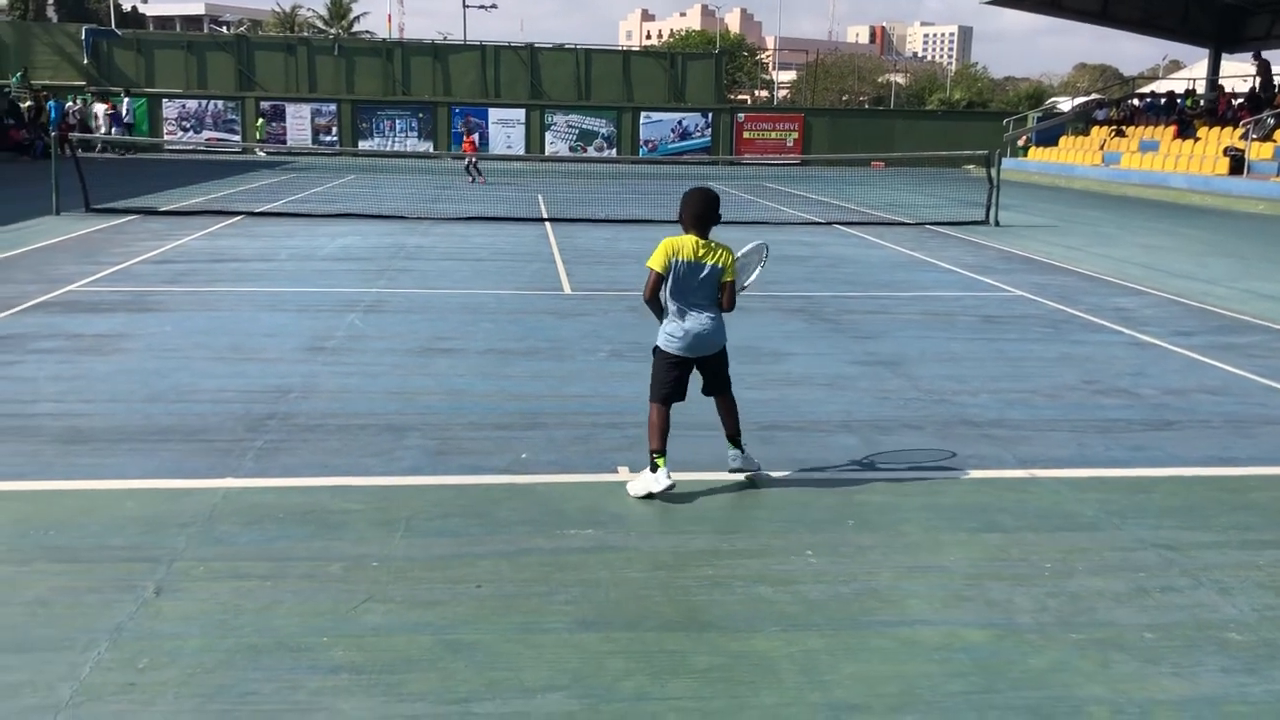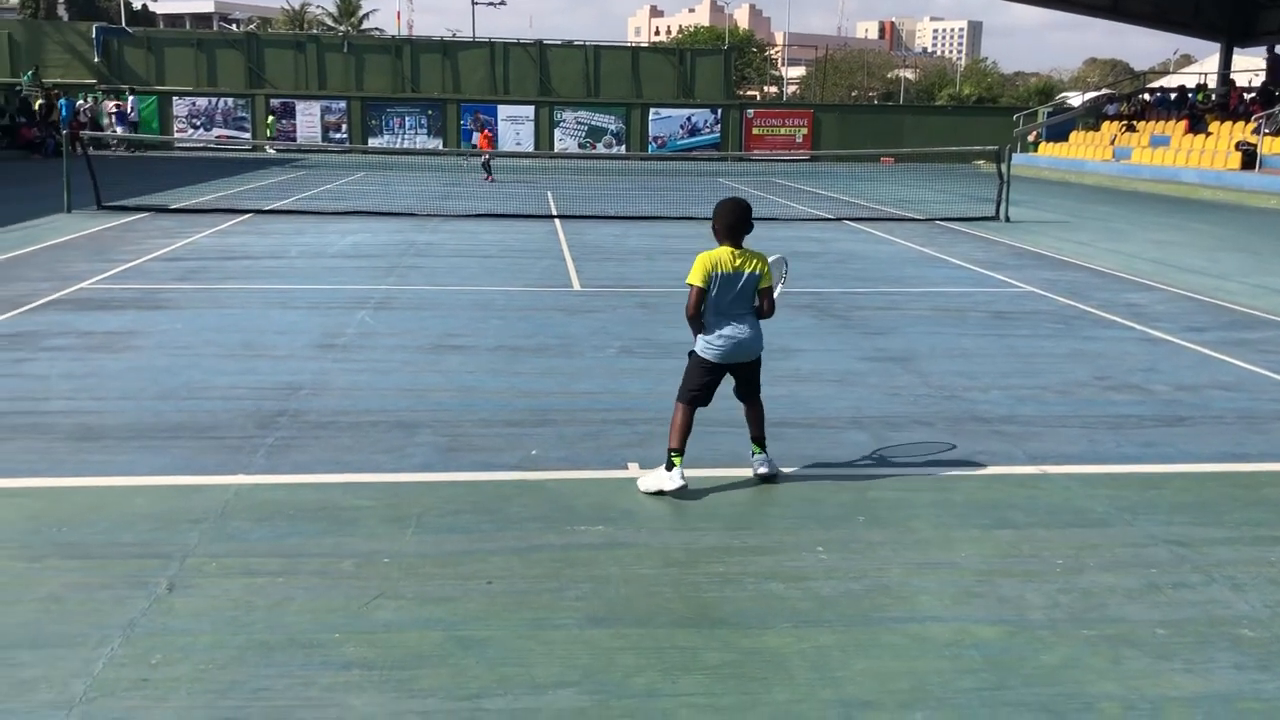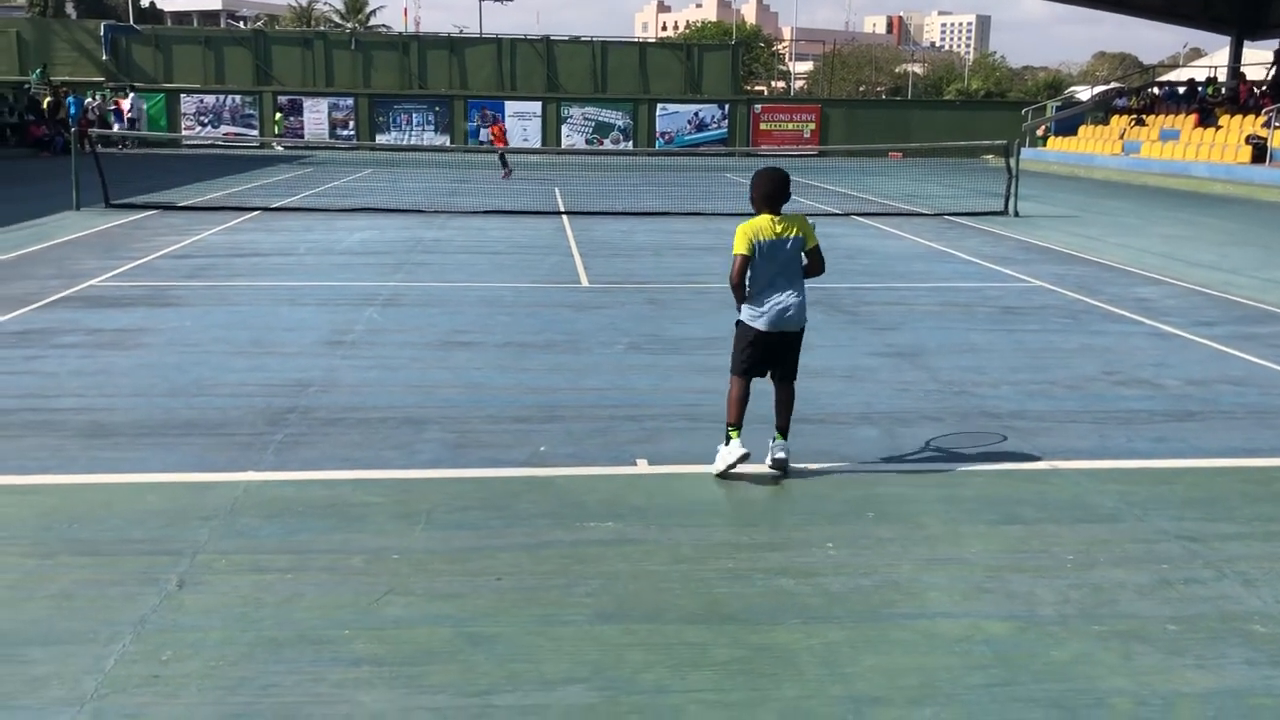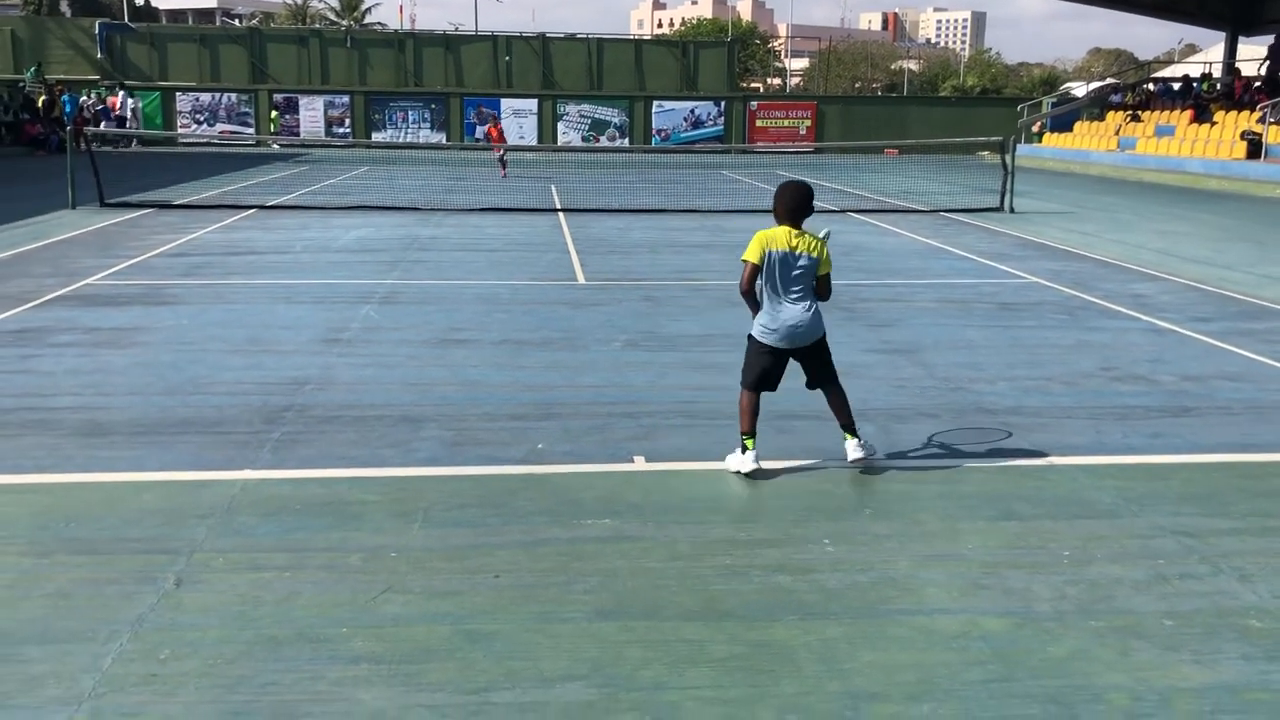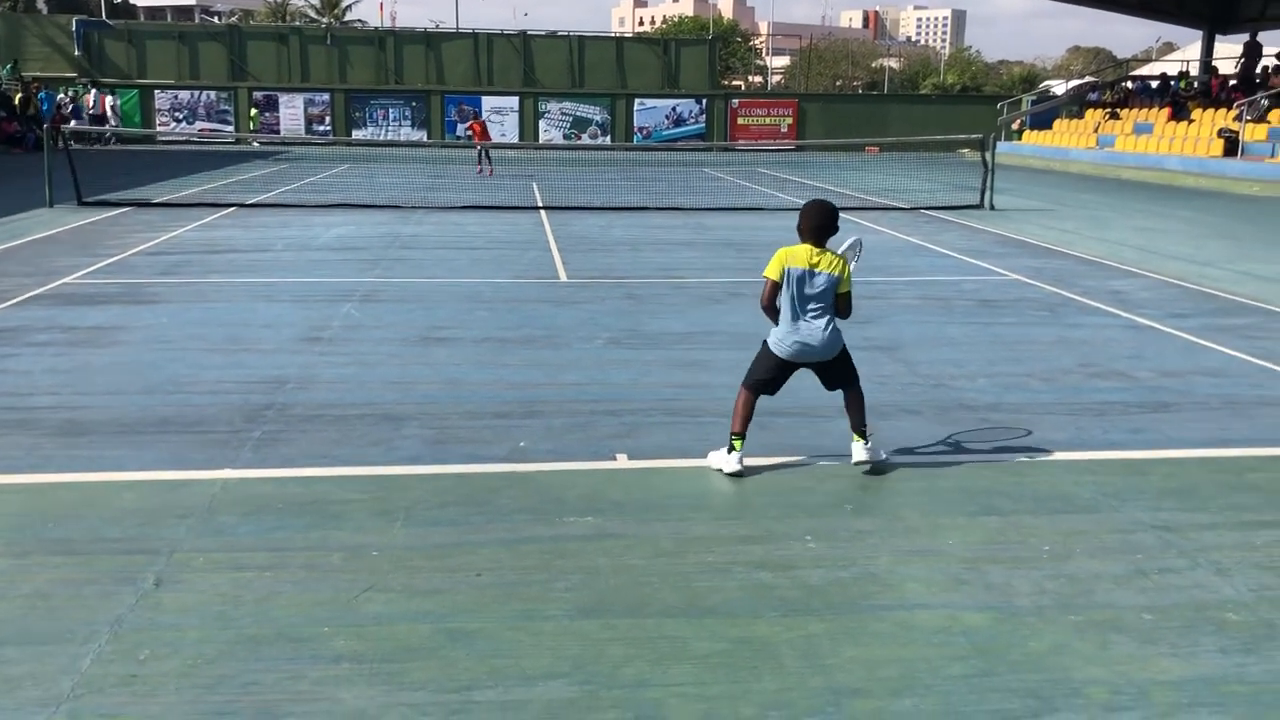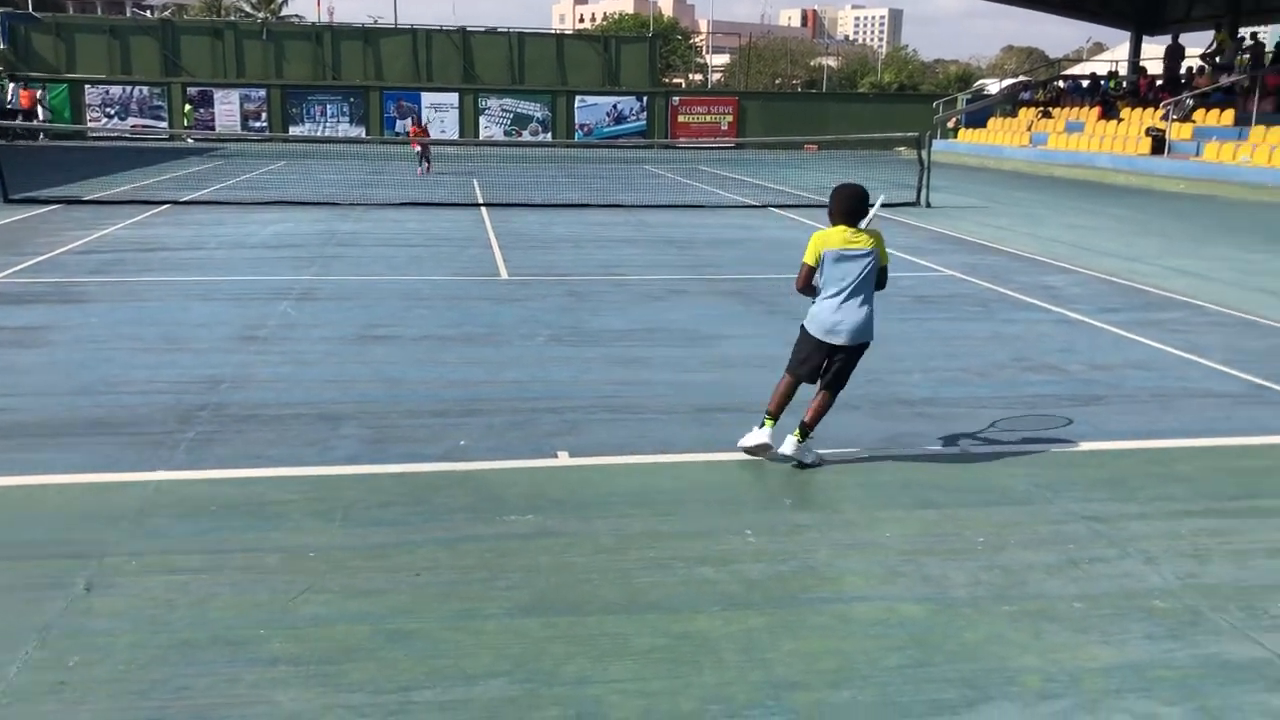
dt=0.2s
person 1, frame 1
left shoulder: (669, 247)
right shoulder: (724, 254)
left elbow: (649, 294)
right elbow: (728, 303)
left wrist: (664, 316)
left hip: (675, 339)
right hip: (712, 338)
left knee: (660, 402)
right knee: (722, 393)
left ankle: (658, 471)
right ankle: (737, 453)
person 1, frame 2
left shoulder: (706, 260)
right shoulder: (760, 262)
left elbow: (692, 308)
right elbow: (768, 309)
left wrist: (699, 330)
left hip: (713, 346)
right hip: (749, 345)
left knee: (684, 403)
right knee: (752, 398)
left ankle: (672, 469)
right ankle: (761, 457)
person 1, frame 3
left shoulder: (748, 230)
right shoulder: (801, 225)
left elbow: (736, 277)
right elbow: (818, 267)
left wrist: (742, 300)
left hip: (758, 317)
right hip: (793, 316)
left knee: (740, 377)
right knee: (785, 380)
left ankle: (733, 442)
right ankle: (780, 444)
person 1, frame 4
left shoulder: (763, 240)
right shoulder: (818, 245)
left elbow: (745, 285)
right elbow: (824, 294)
left wrist: (757, 309)
left hip: (770, 329)
right hip: (809, 329)
left knee: (750, 387)
right knee: (830, 384)
left ankle: (747, 452)
right ankle: (853, 441)
person 1, frame 5
left shoulder: (784, 256)
right shoulder: (839, 263)
left elbow: (766, 301)
right elbow: (844, 311)
left hip: (786, 342)
right hip: (825, 344)
left knee: (748, 390)
right knee: (851, 386)
left ankle: (733, 452)
right ankle: (861, 444)
person 1, frame 6
left shoulder: (821, 239)
right shoulder: (875, 240)
left elbow: (802, 285)
right elbow: (880, 283)
left hip: (820, 323)
right hip: (857, 330)
left knee: (793, 375)
right knee: (831, 387)
left ankle: (764, 430)
right ankle: (798, 441)
